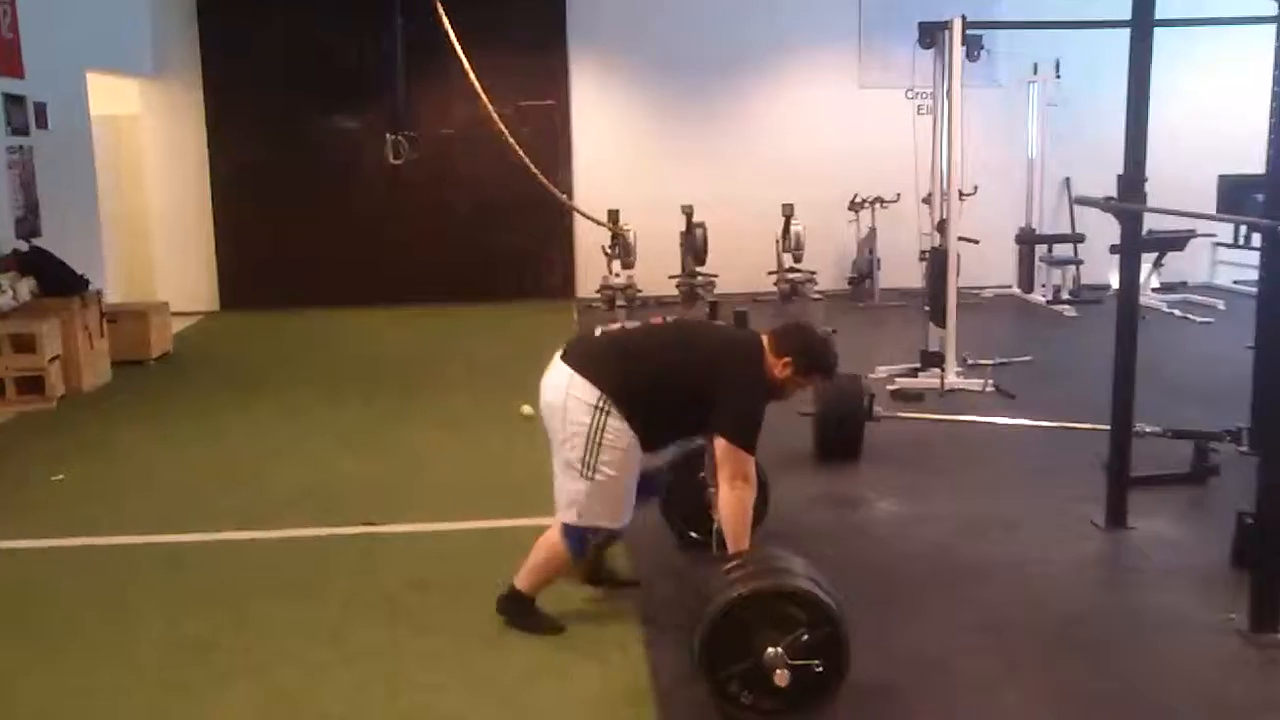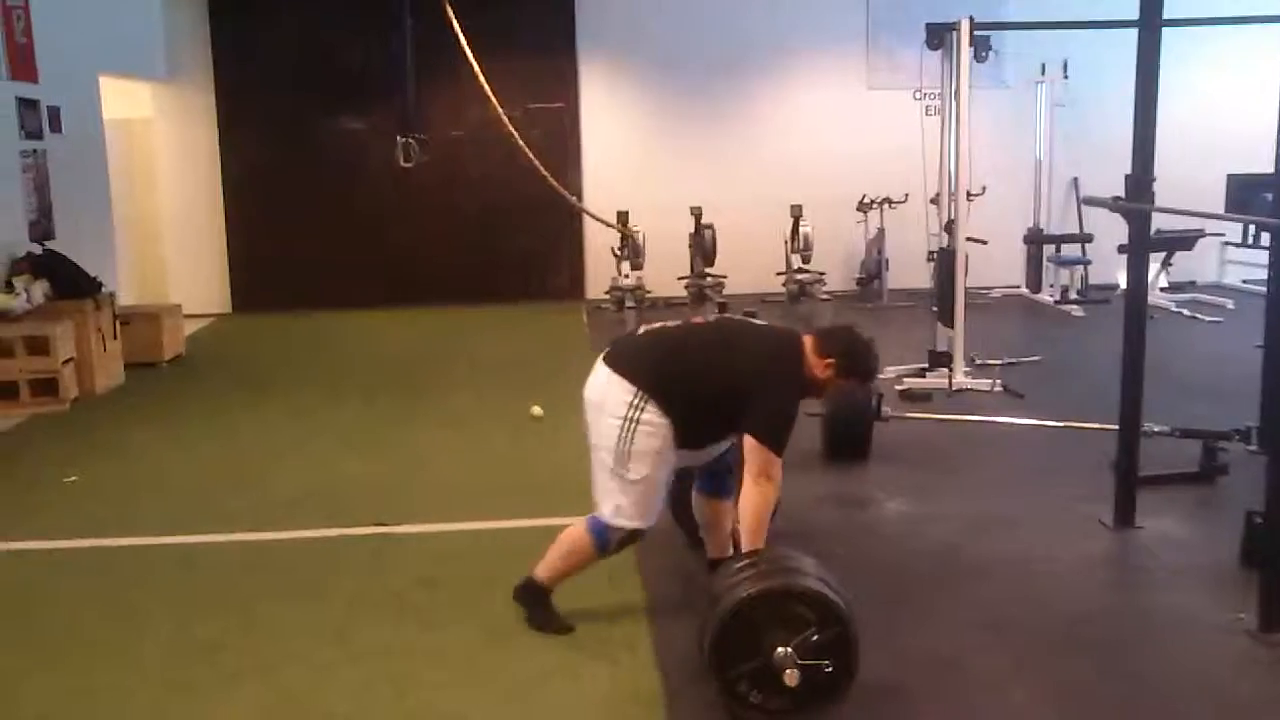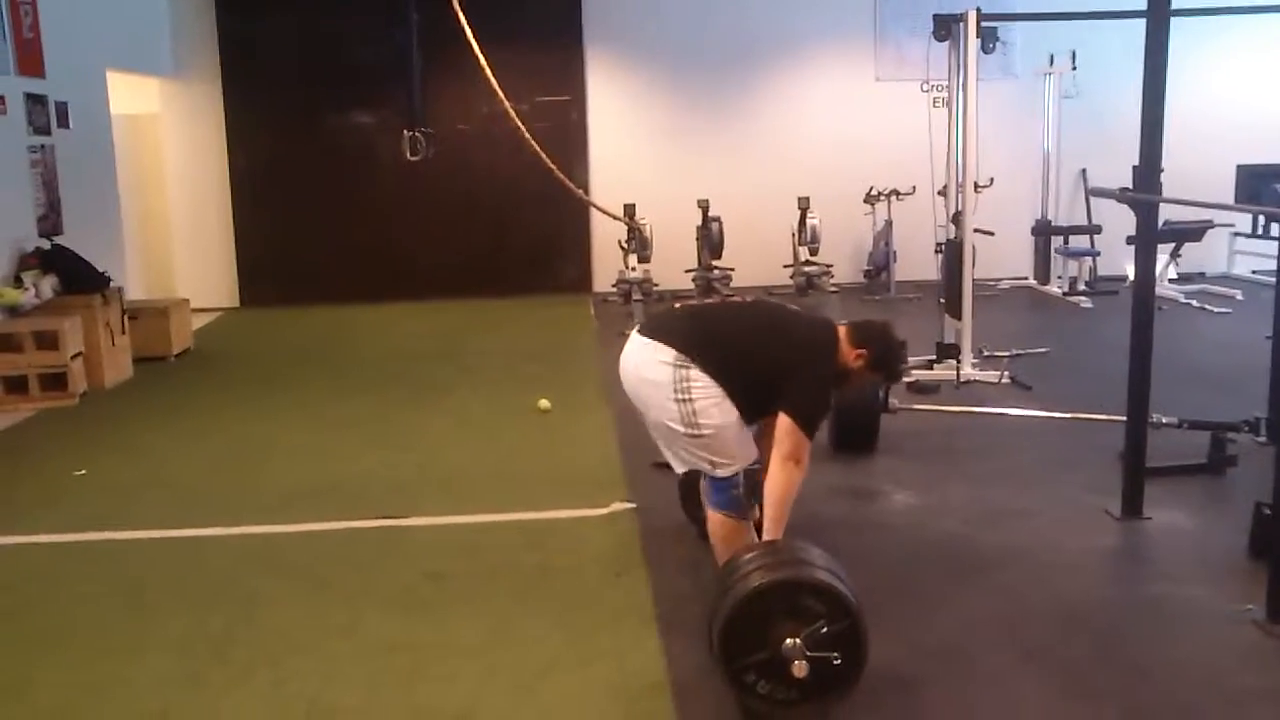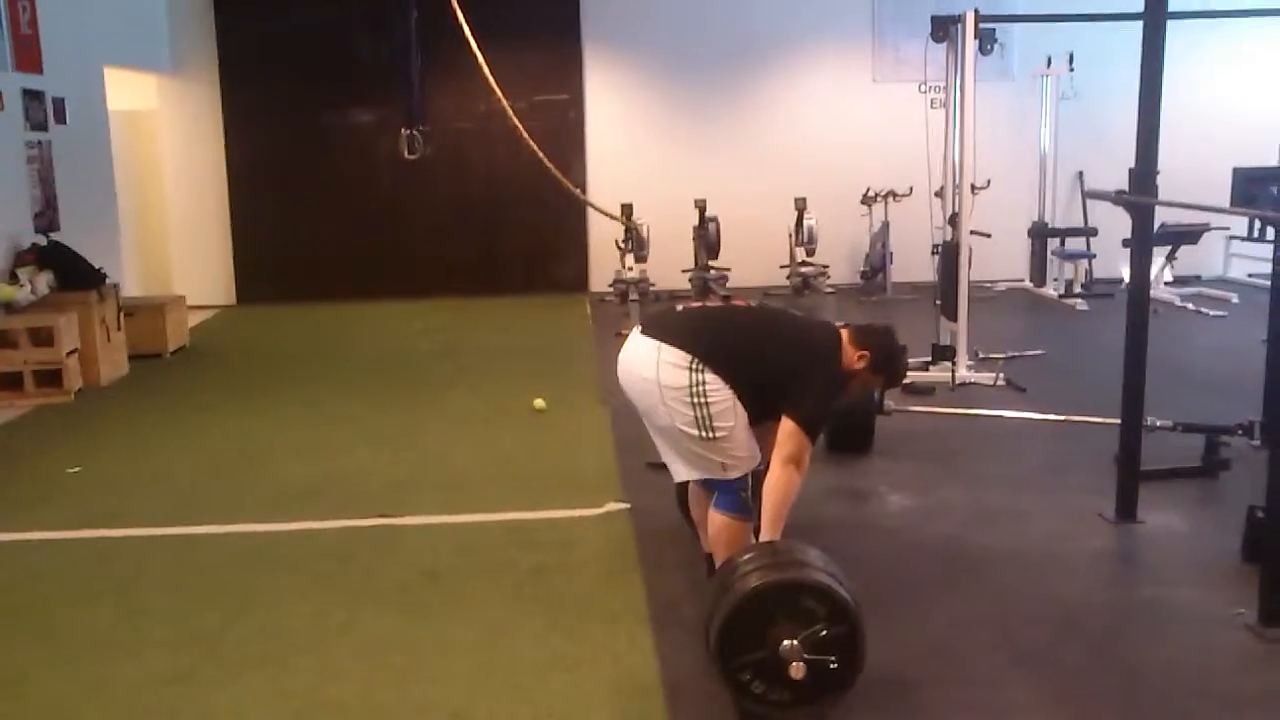
dt=0.3s
person 1, frame 1
left shoulder: (740, 351)
right shoulder: (744, 378)
right elbow: (736, 480)
left hip: (583, 373)
right hip: (590, 394)
right knee: (597, 521)
left ankle: (591, 564)
right ankle: (516, 600)
person 1, frame 2
left shoulder: (779, 349)
right shoulder: (780, 376)
right elbow: (762, 478)
left hip: (633, 373)
right hip: (631, 394)
left knee: (718, 462)
right knee: (626, 519)
left ankle: (721, 565)
right ankle: (534, 590)
person 1, frame 3
left shoulder: (810, 338)
right shoulder: (819, 363)
left elbow: (768, 415)
right elbow: (789, 460)
right hip: (669, 360)
left knee: (719, 465)
right knee: (729, 473)
person 1, frame 4
left shoulder: (808, 344)
right shoulder: (823, 368)
left elbow: (767, 417)
right elbow: (789, 462)
right hip: (676, 363)
left knee: (710, 465)
right knee: (734, 478)
left ankle: (717, 566)
